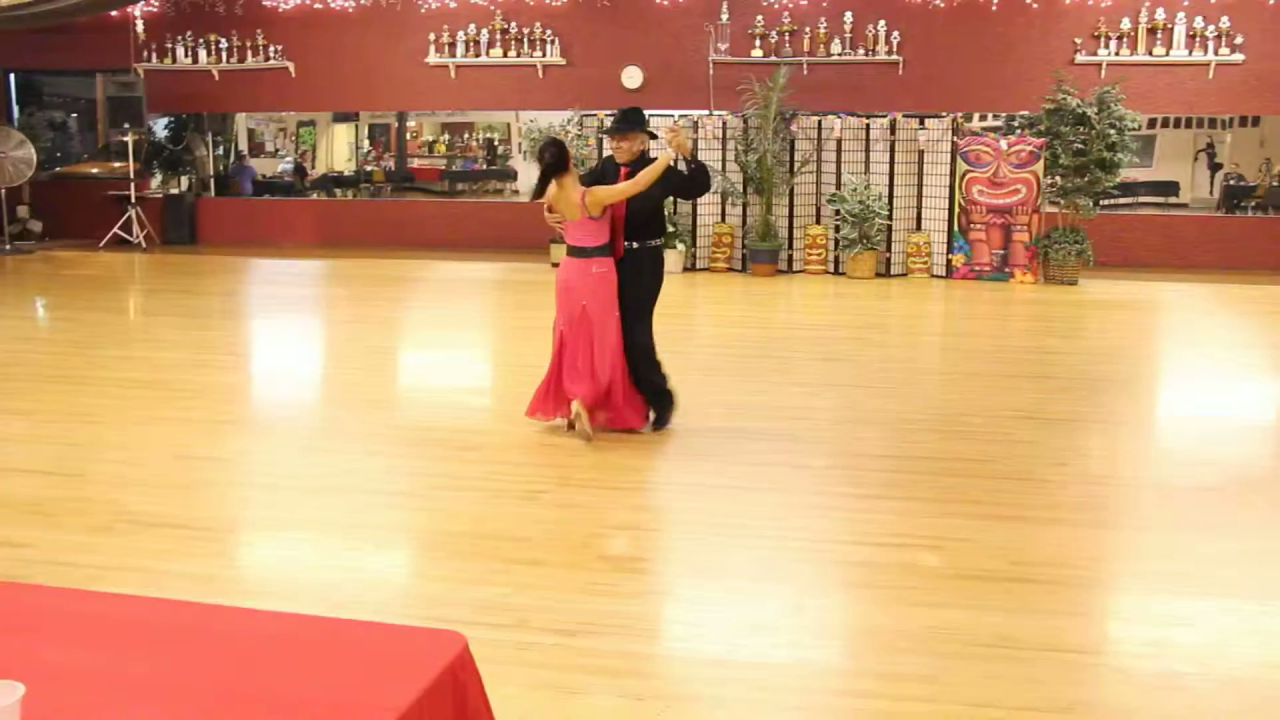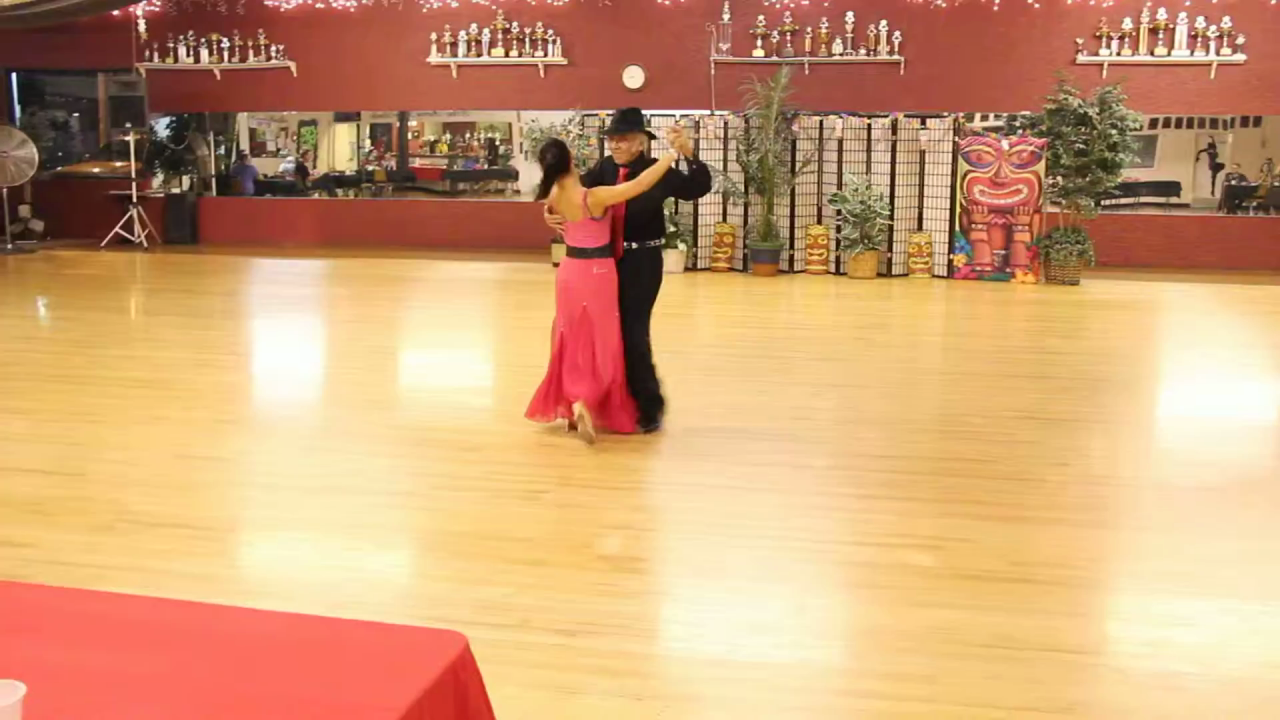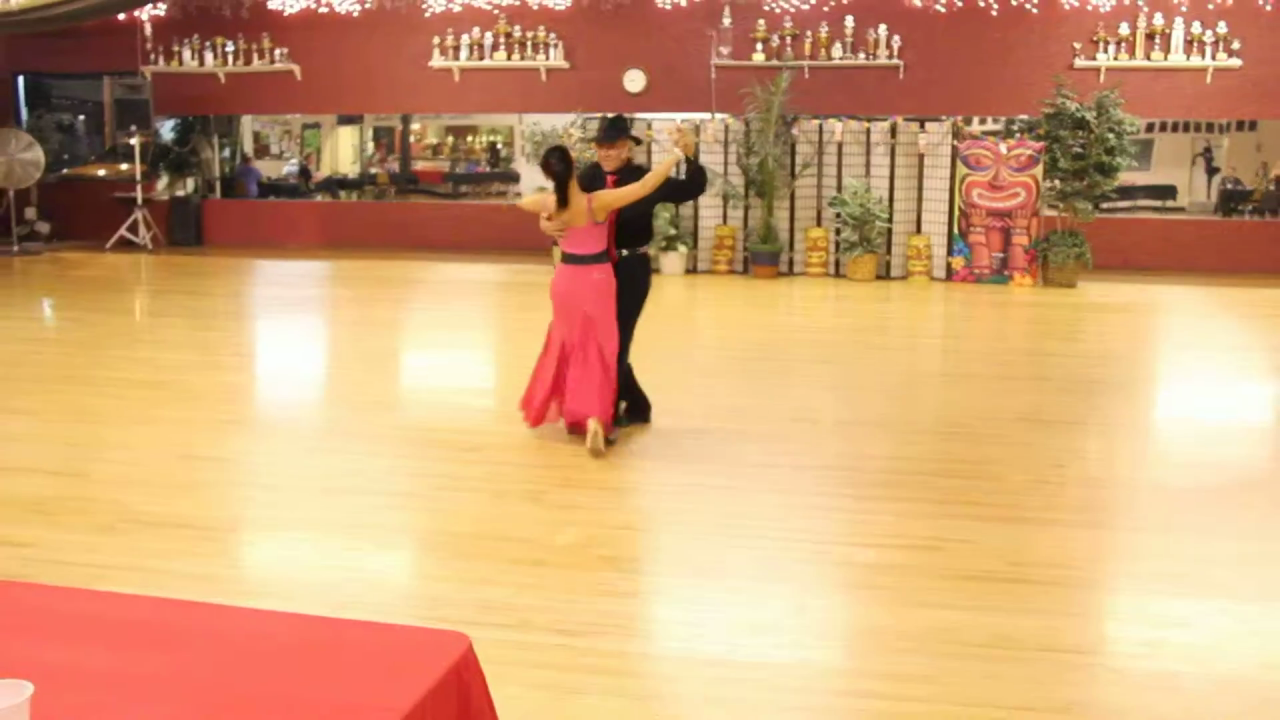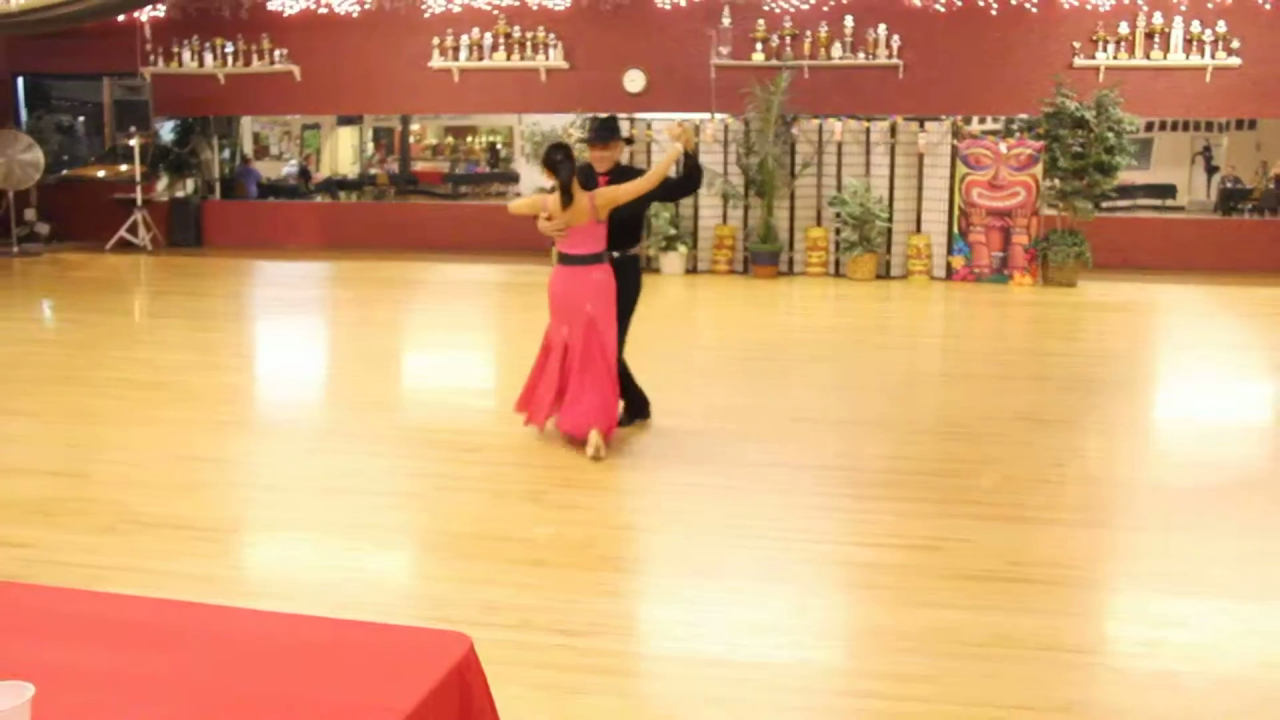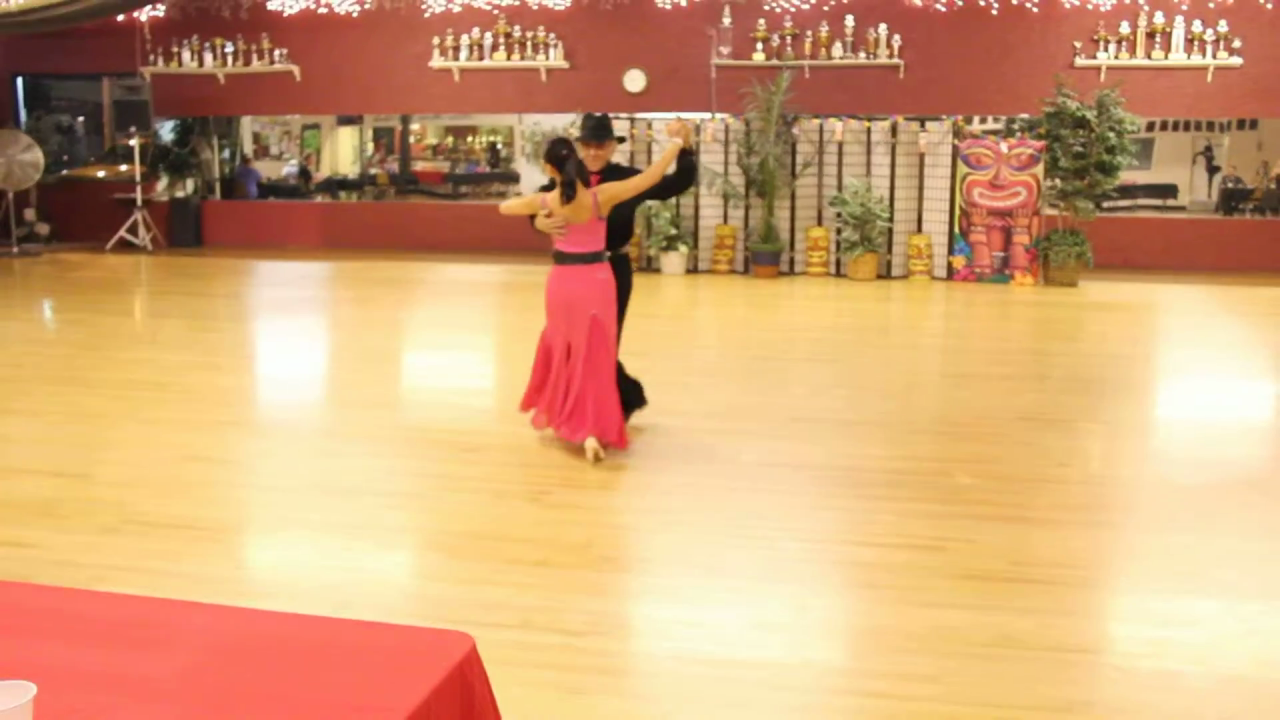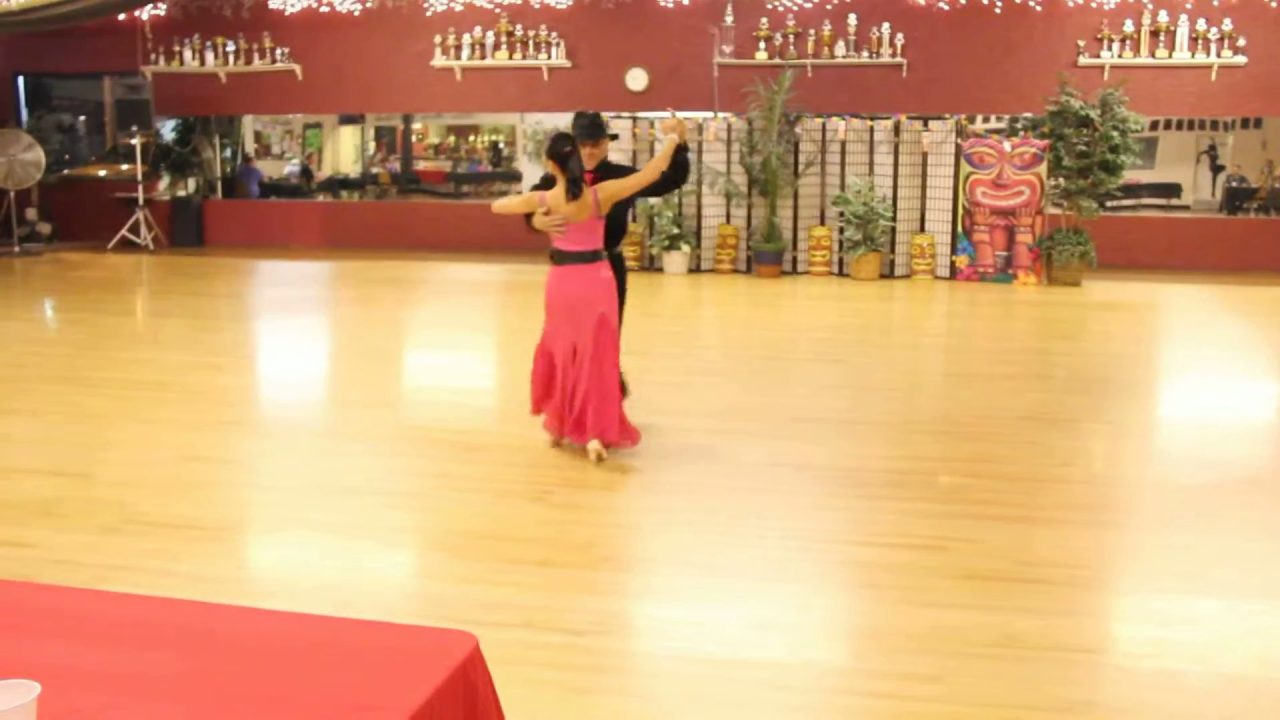
dt=0.1s
person 1, frame 1
left shoulder: (553, 194)
right shoulder: (593, 196)
right elbow: (638, 183)
right wrist: (671, 153)
left hip: (569, 271)
right hip: (596, 273)
left knee: (572, 341)
right knee: (598, 343)
left ankle: (568, 404)
right ankle: (582, 400)
person 1, frame 2
left shoulder: (553, 196)
right shoulder: (594, 197)
right elbow: (640, 183)
right wrist: (673, 153)
left hip: (569, 271)
right hip: (596, 274)
left knee: (572, 343)
right knee: (599, 345)
left ankle: (569, 405)
right ankle: (584, 402)
person 1, frame 3
left shoulder: (549, 204)
right shoulder: (598, 202)
left elbow: (525, 201)
right elbow: (646, 185)
right wrist: (677, 154)
left hip: (565, 280)
right hip: (595, 281)
left knee: (567, 347)
right knee: (596, 352)
left ankle: (570, 413)
right ankle: (593, 418)
person 1, frame 4
left shoulder: (547, 204)
right shoulder: (600, 200)
left elbow: (512, 206)
right elbow: (648, 182)
right wrist: (677, 148)
left hip: (563, 282)
right hip: (595, 282)
left knee: (564, 348)
right knee: (595, 355)
left ankle: (565, 415)
right ankle: (594, 429)
person 1, frame 5
left shoulder: (545, 202)
right shoulder: (602, 196)
left elbow: (505, 206)
right elbow: (652, 176)
right wrist: (676, 141)
left hip: (562, 282)
right hip: (596, 280)
left knee: (560, 350)
right knee: (594, 358)
left ankle: (557, 417)
right ankle: (592, 435)
person 1, frame 6
left shoulder: (543, 200)
right shoulder: (601, 195)
left elbow: (497, 206)
right elbow: (651, 173)
right wrist: (672, 136)
left hip: (562, 282)
right hip: (596, 280)
left knee: (560, 354)
right knee: (596, 358)
left ankle: (560, 424)
right ankle: (594, 435)
person 2, frame 1
left shoulder: (658, 172)
right shoulder: (604, 169)
left elbow: (698, 188)
left wrist: (687, 153)
right wrist: (551, 211)
left hip: (643, 262)
left knee: (635, 331)
left ankle: (660, 399)
person 2, frame 2
right shoulder: (603, 170)
left elbow: (699, 188)
left wrist: (689, 154)
right wrist: (551, 212)
left hip: (642, 262)
left knee: (633, 332)
left ankle: (650, 404)
person 2, frame 3
left shoulder: (645, 179)
right shoulder: (588, 177)
left elbow: (691, 190)
left wrist: (690, 156)
right wrist: (545, 222)
left hip: (632, 269)
left knee: (614, 341)
left ankle: (622, 411)
right ankle: (635, 406)
person 2, frame 4
left shoulder: (636, 180)
right shoulder: (579, 178)
left elbow: (686, 187)
left wrist: (688, 152)
right wrist: (543, 223)
left hip: (621, 270)
right ankle: (635, 404)
person 2, frame 5
left shoulder: (627, 178)
left elbow: (680, 184)
left wrist: (685, 148)
right wrist: (540, 221)
left hip: (613, 269)
right ankle: (627, 394)
person 2, frame 6
left shoulder: (621, 176)
right shoulder: (559, 177)
left elbow: (672, 181)
left wrist: (678, 144)
right wrist: (537, 220)
left hip: (607, 268)
